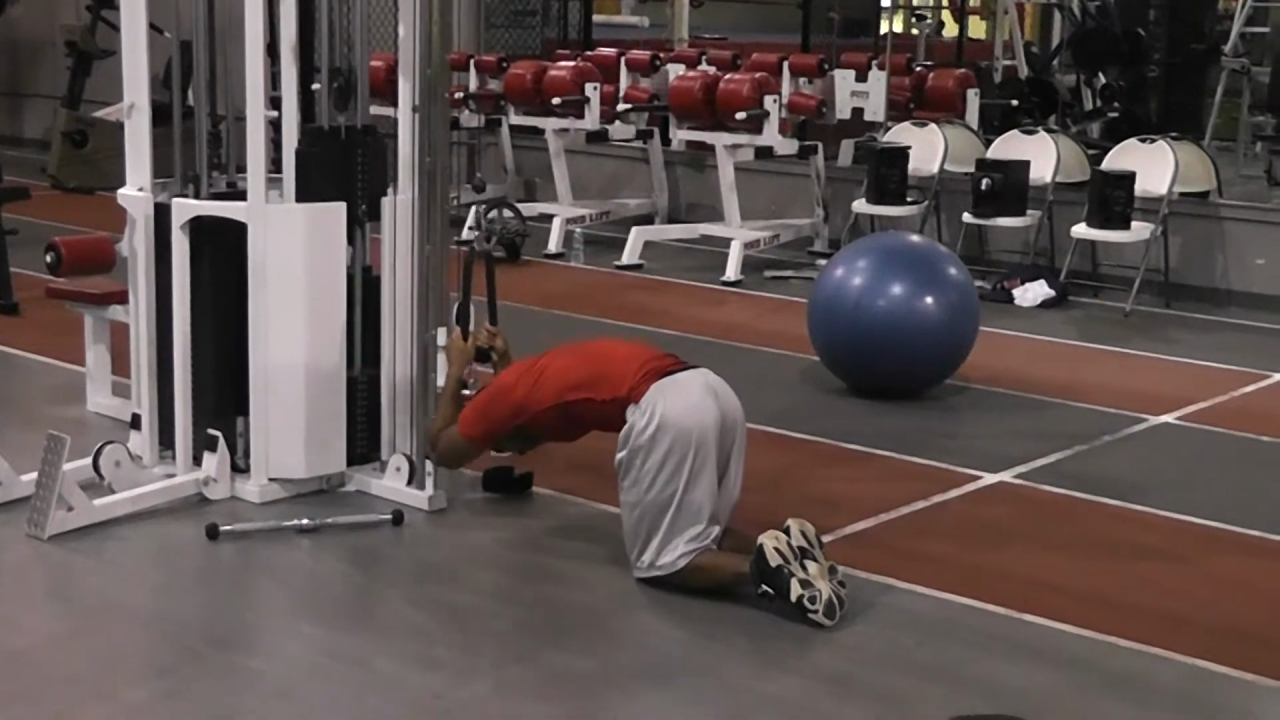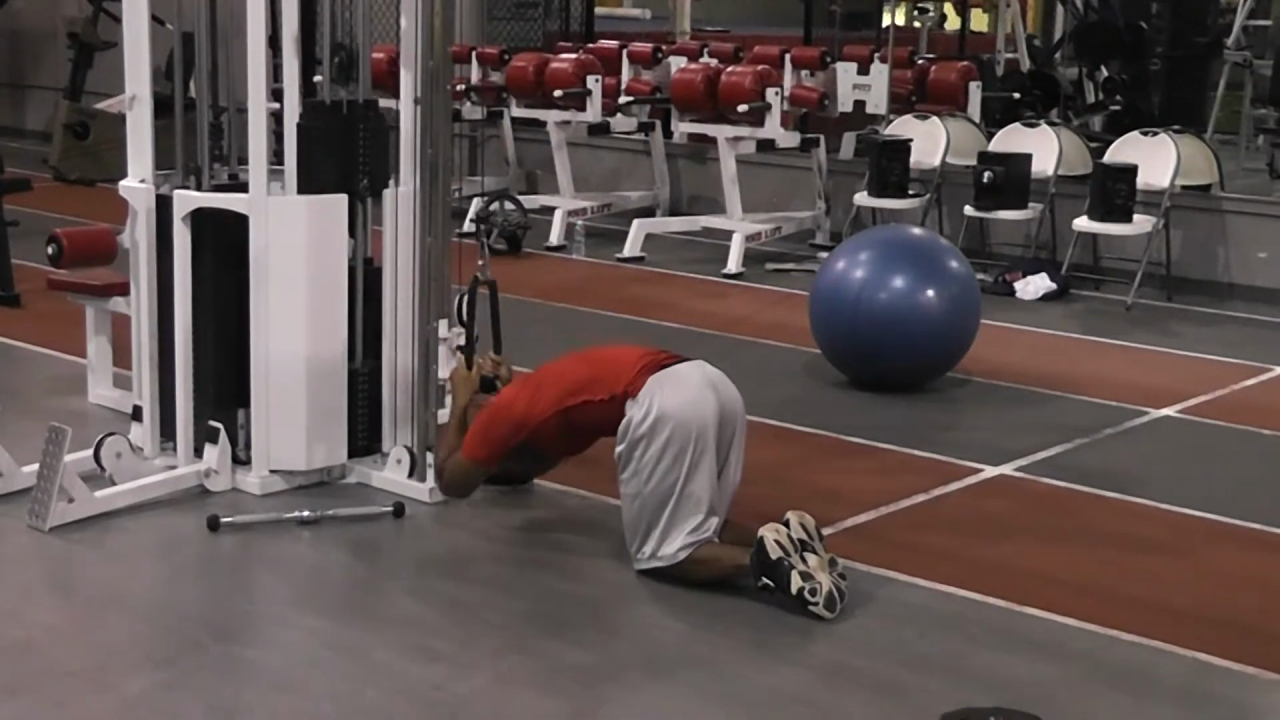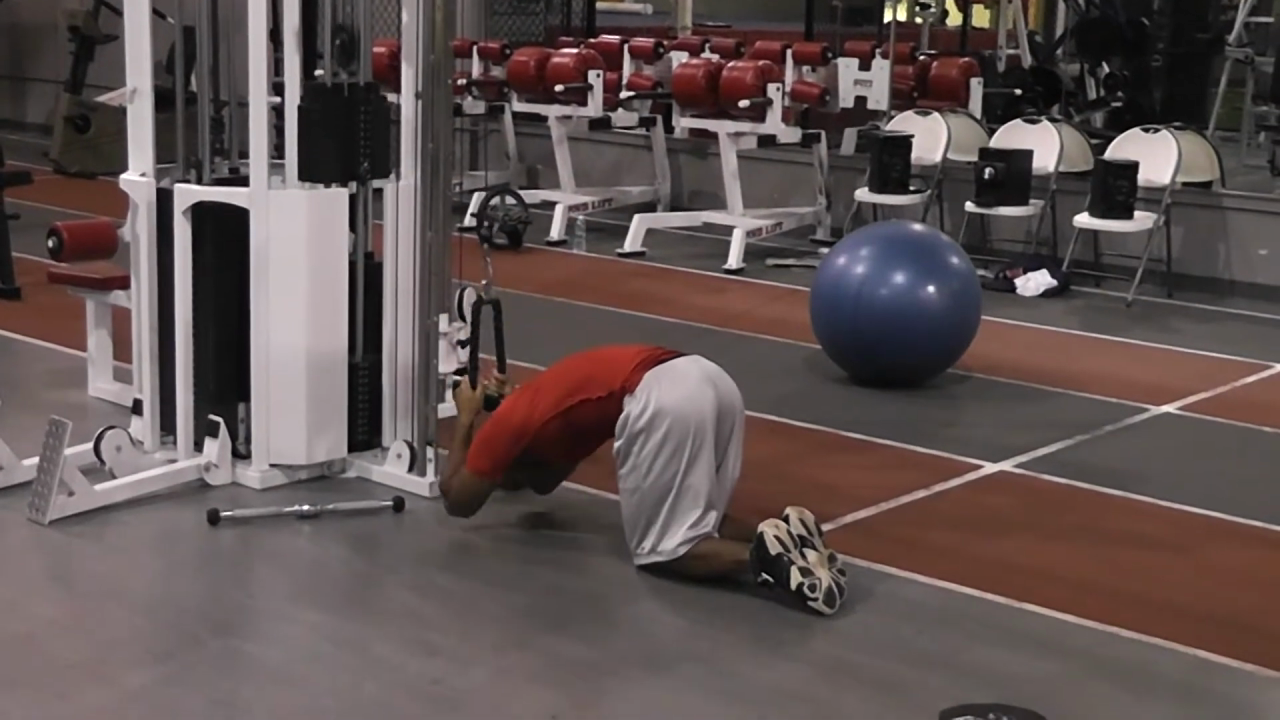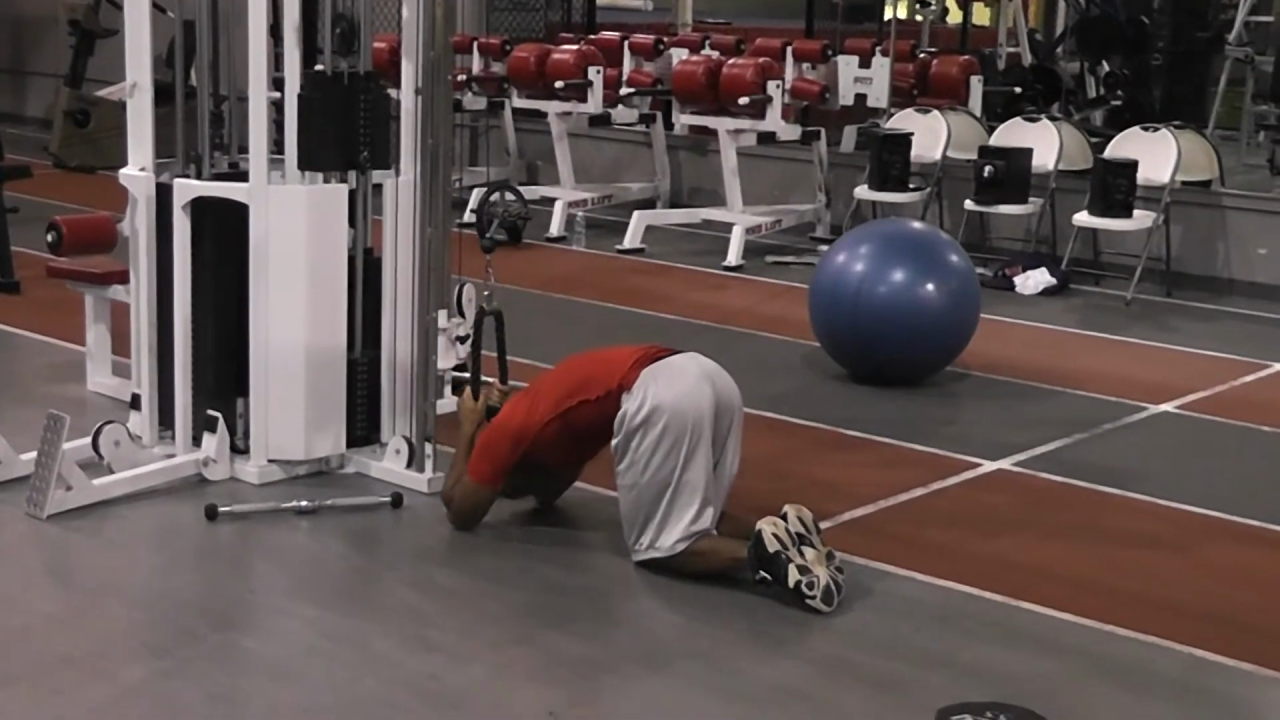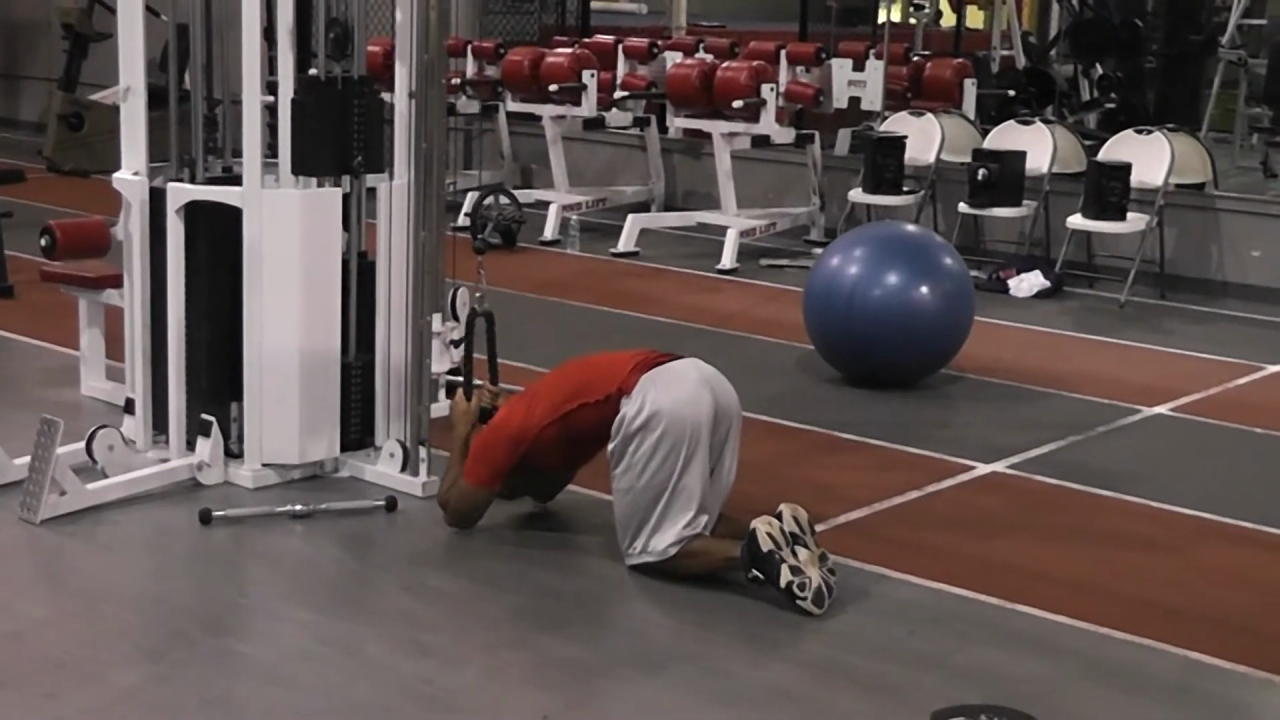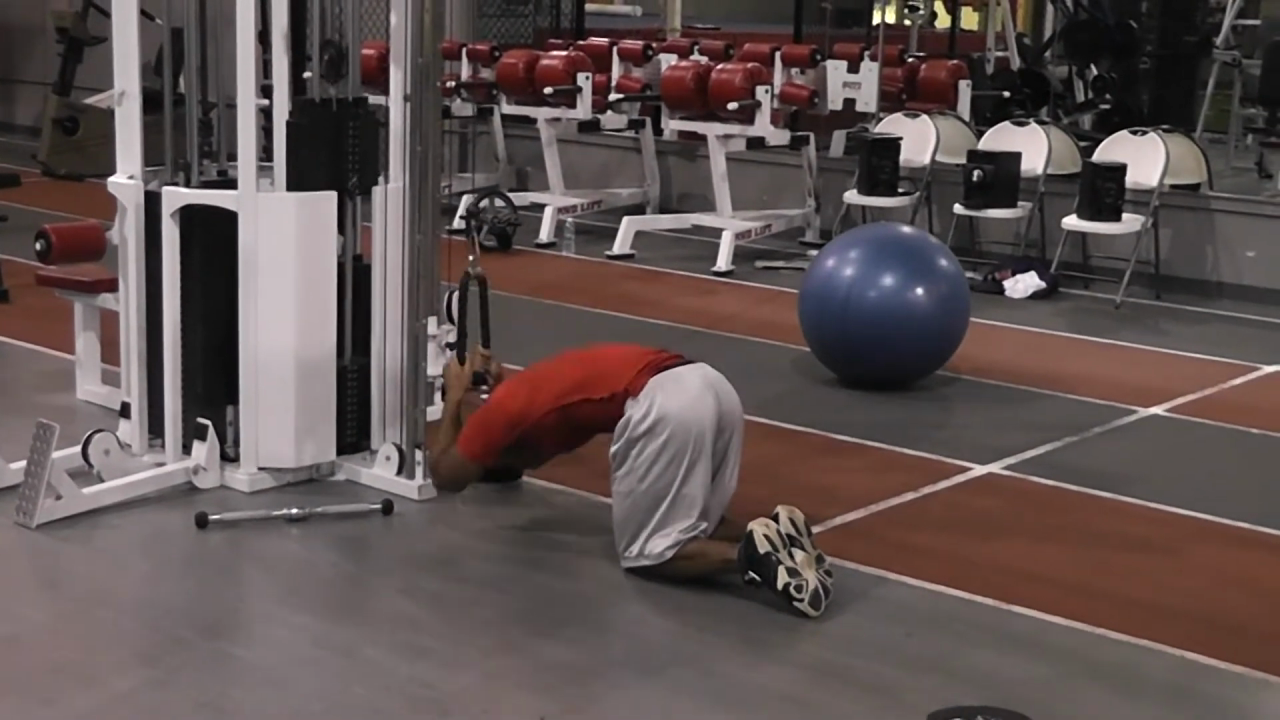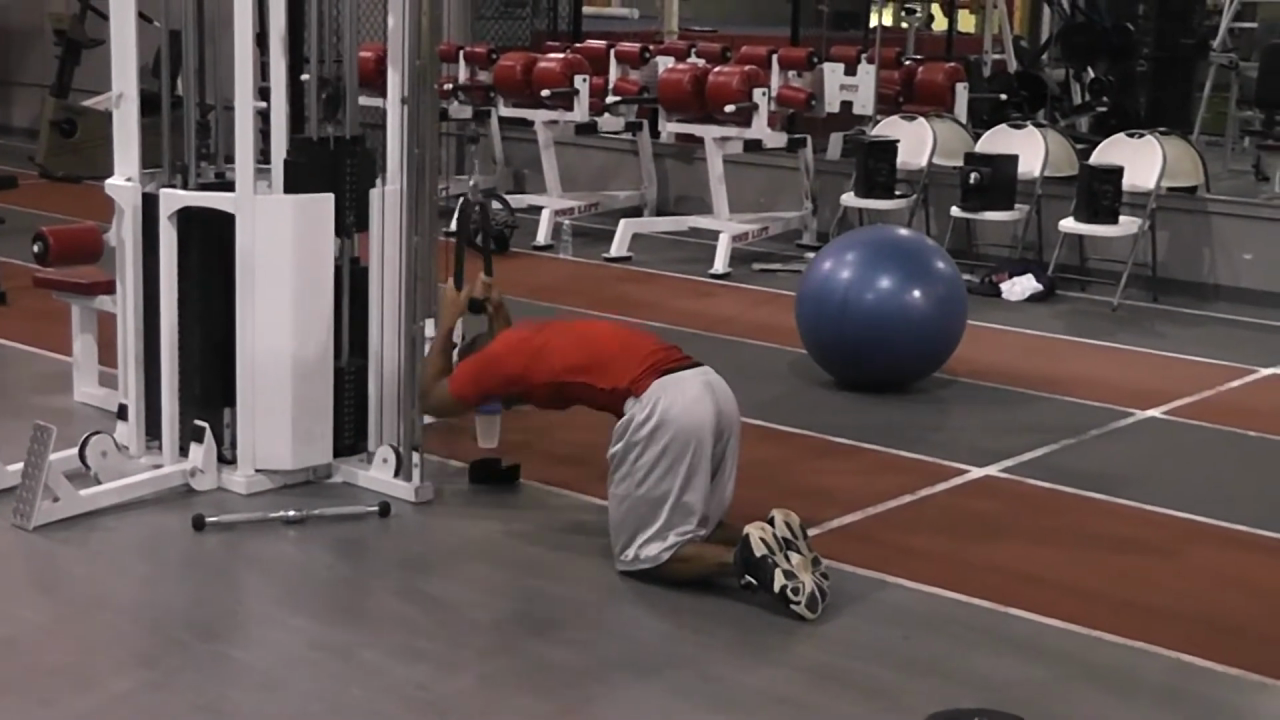
dt=0.3s
person 1, frame 1
left shoulder: (503, 394)
right shoulder: (539, 372)
left elbow: (443, 451)
left wrist: (456, 372)
right wrist: (502, 360)
left hip: (665, 411)
right hip: (712, 389)
left knee: (659, 562)
right knee: (697, 534)
left ankle: (760, 565)
right ankle: (782, 544)
person 1, frame 2
left shoulder: (502, 415)
right shoulder: (538, 392)
left elbow: (450, 481)
right elbow: (538, 441)
left wrist: (461, 401)
left hip: (663, 405)
right hip: (711, 383)
left knee: (659, 555)
right knee: (696, 528)
left ankle: (761, 559)
right ankle: (783, 536)
person 1, frame 3
left shoulder: (505, 425)
right shoulder: (540, 403)
left elbow: (456, 500)
right elbow: (547, 480)
left wrist: (465, 420)
left hip: (661, 400)
right hip: (710, 378)
left knee: (660, 550)
right knee: (695, 521)
left ankle: (761, 555)
right ankle: (782, 532)
person 1, frame 4
left shoulder: (506, 431)
right shoulder: (541, 407)
left elbow: (459, 512)
right elbow: (549, 493)
left wrist: (468, 430)
left hip: (660, 397)
right hip: (707, 376)
left knee: (658, 547)
right knee: (695, 519)
left ankle: (760, 553)
right ankle: (781, 528)
person 1, frame 5
left shoulder: (503, 432)
right shoulder: (536, 410)
left elbow: (455, 512)
right elbow: (546, 489)
left wrist: (462, 431)
left hip: (658, 402)
right hip: (706, 380)
left knee: (651, 550)
right knee: (691, 520)
left ankle: (752, 551)
right ankle: (775, 528)
person 1, frame 6
left shoulder: (501, 407)
right shoulder: (535, 382)
left elbow: (445, 475)
right elbow: (529, 432)
left wrist: (454, 397)
left hip: (662, 405)
right hip: (711, 386)
left knee: (645, 553)
right knee: (693, 526)
left ankle: (749, 552)
right ankle: (773, 529)
person 1, frame 7
left shoulder: (498, 357)
right shoulder: (539, 336)
left elbow: (432, 400)
left wrist: (447, 323)
right wrist: (498, 314)
left hip: (664, 407)
right hip: (711, 388)
left knee: (641, 555)
right knee: (691, 527)
left ankle: (746, 557)
right ankle: (769, 536)
